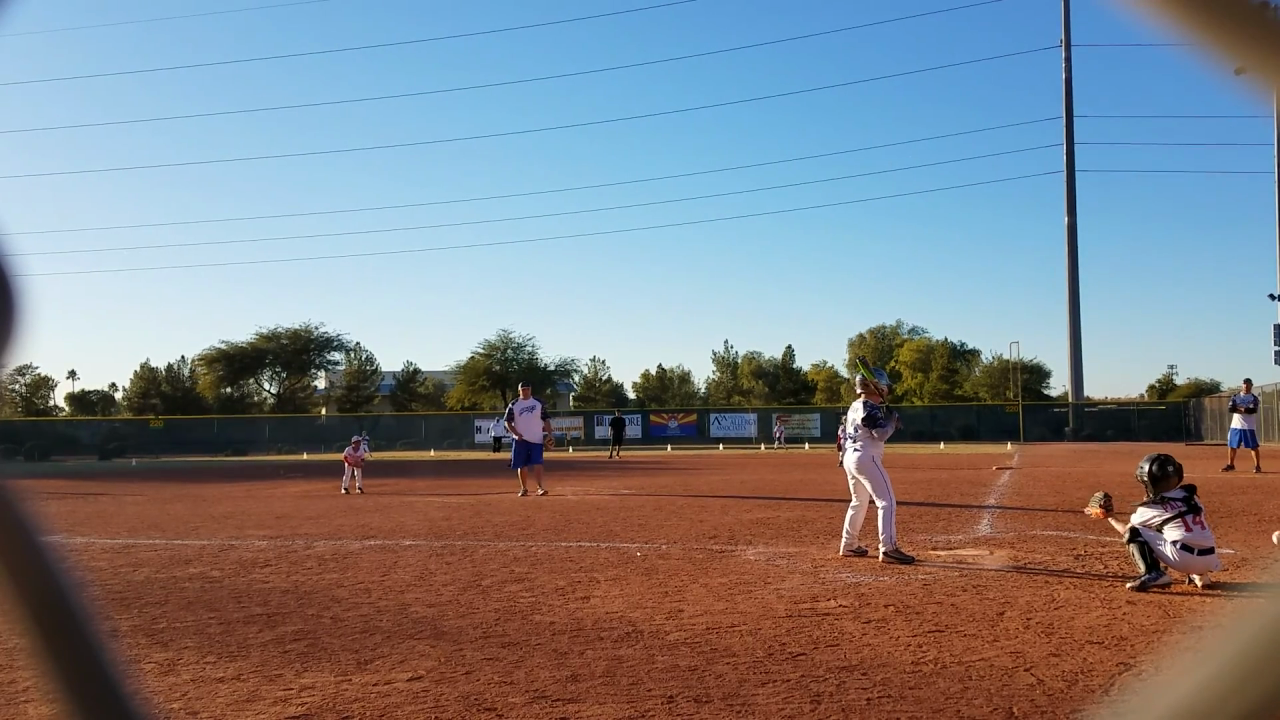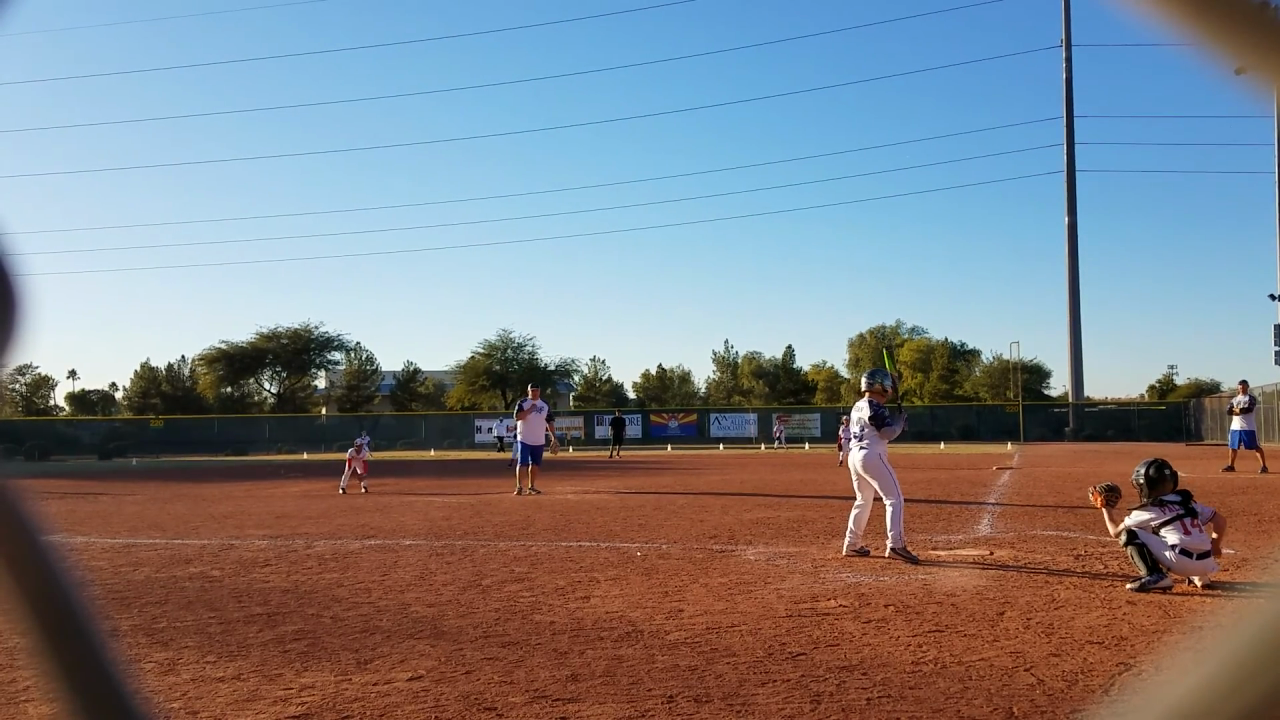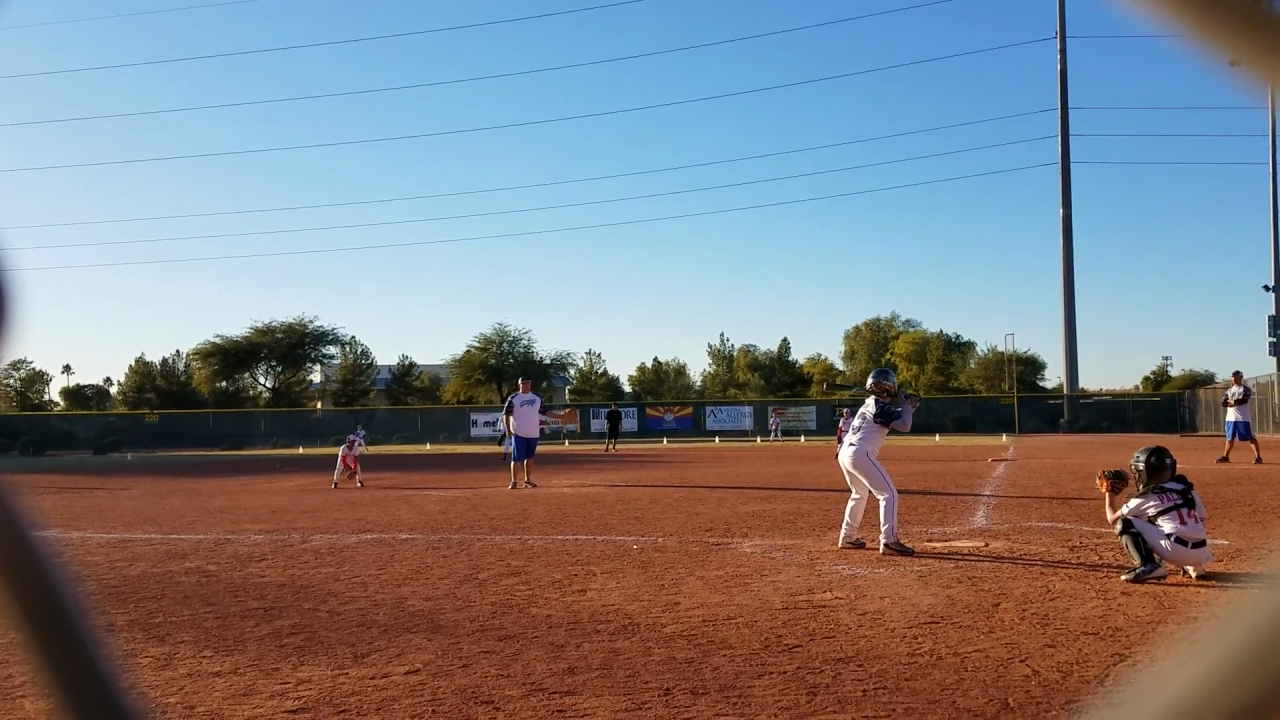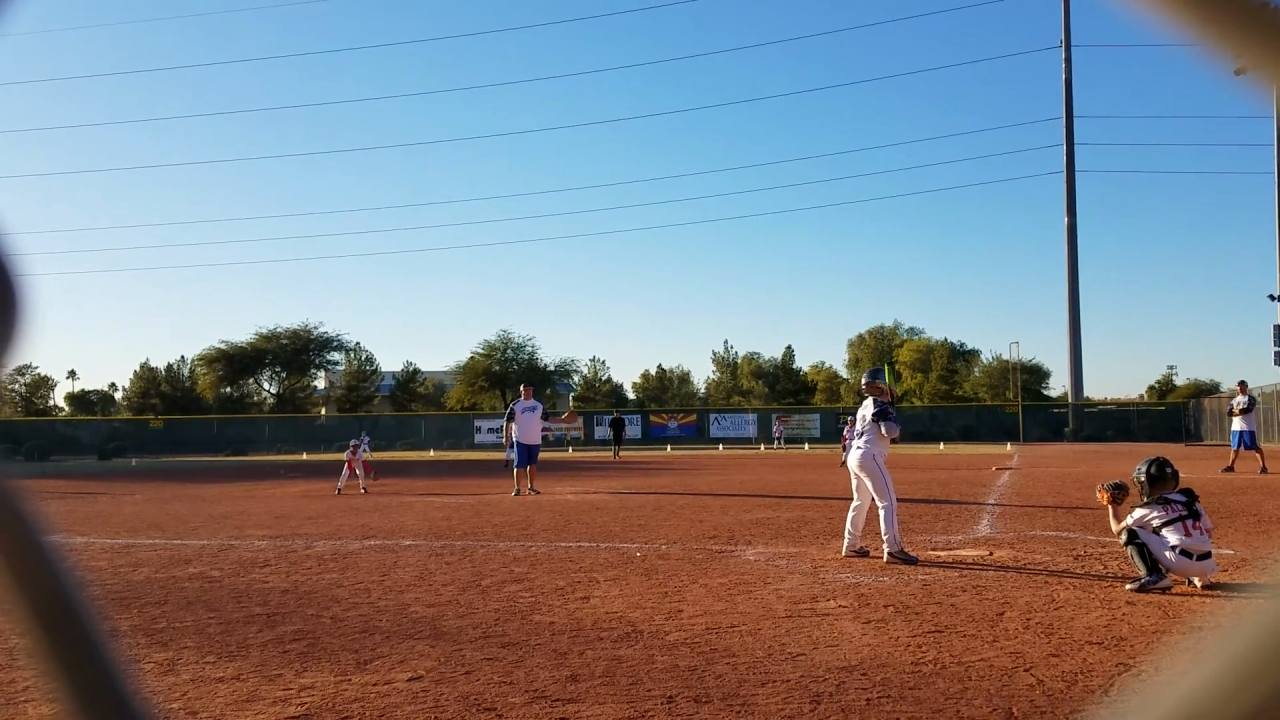
dt=1s
person 1, frame 1
left shoulder: (854, 407)
right shoulder: (871, 408)
right elbow: (881, 435)
left wrist: (887, 422)
right wrist: (892, 422)
left hip: (850, 457)
right hip: (866, 459)
left knee: (859, 502)
right knee: (886, 502)
left ankle: (849, 545)
right ankle: (888, 549)
person 1, frame 2
left shoulder: (857, 407)
right shoulder: (876, 407)
right elbow: (889, 433)
left wrist: (894, 423)
right wrist: (900, 421)
left hip: (855, 456)
right hip: (872, 456)
left knee: (863, 501)
right knee: (894, 499)
left ankle: (852, 544)
right ankle: (895, 545)
person 1, frame 3
left shoulder: (870, 404)
right shoulder: (881, 407)
left elbow: (895, 418)
right elbow: (904, 426)
left wrist: (909, 406)
right wrist: (906, 406)
left hip: (846, 453)
right hip: (860, 454)
left knee: (859, 495)
right knee: (888, 494)
left ankle: (847, 537)
right ankle: (889, 541)
person 1, frame 4
left shoulder: (865, 406)
right shoulder: (881, 406)
right elbow: (890, 431)
left wrist: (891, 431)
right wrist: (897, 429)
left hip: (854, 456)
right hip: (869, 457)
left knee: (860, 502)
right knee: (887, 503)
left ankle: (851, 545)
right ankle: (893, 549)
